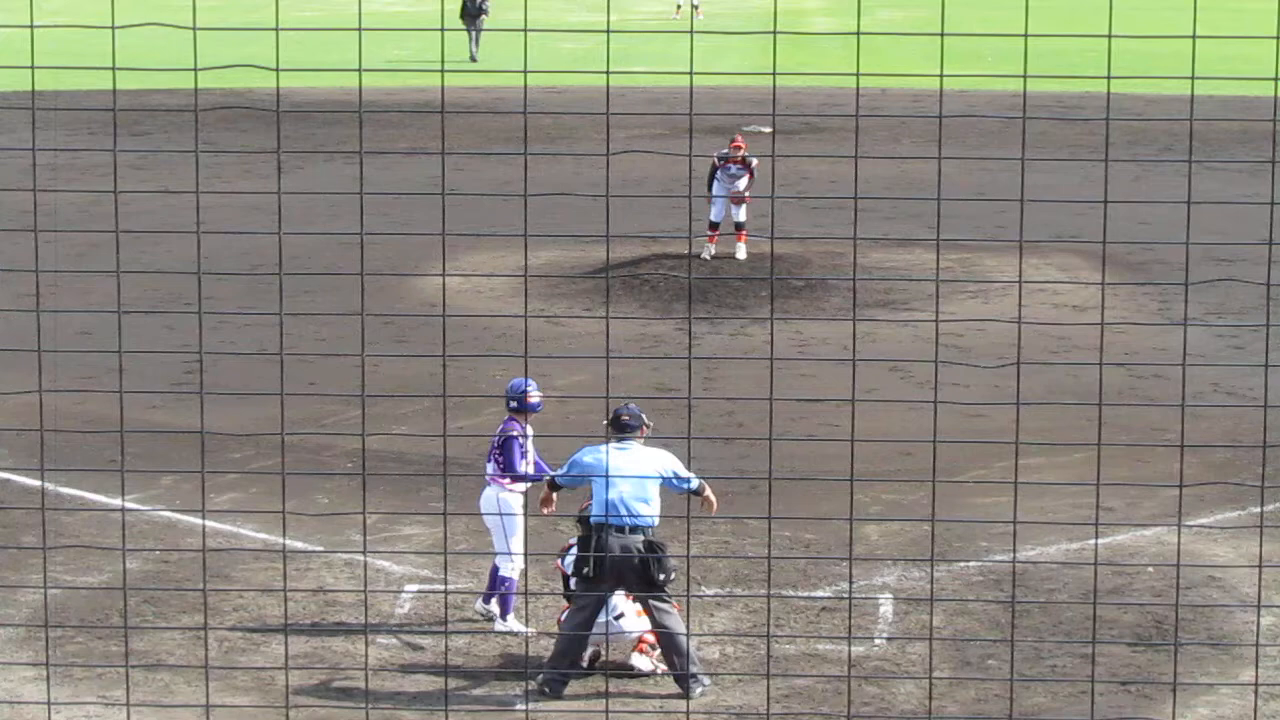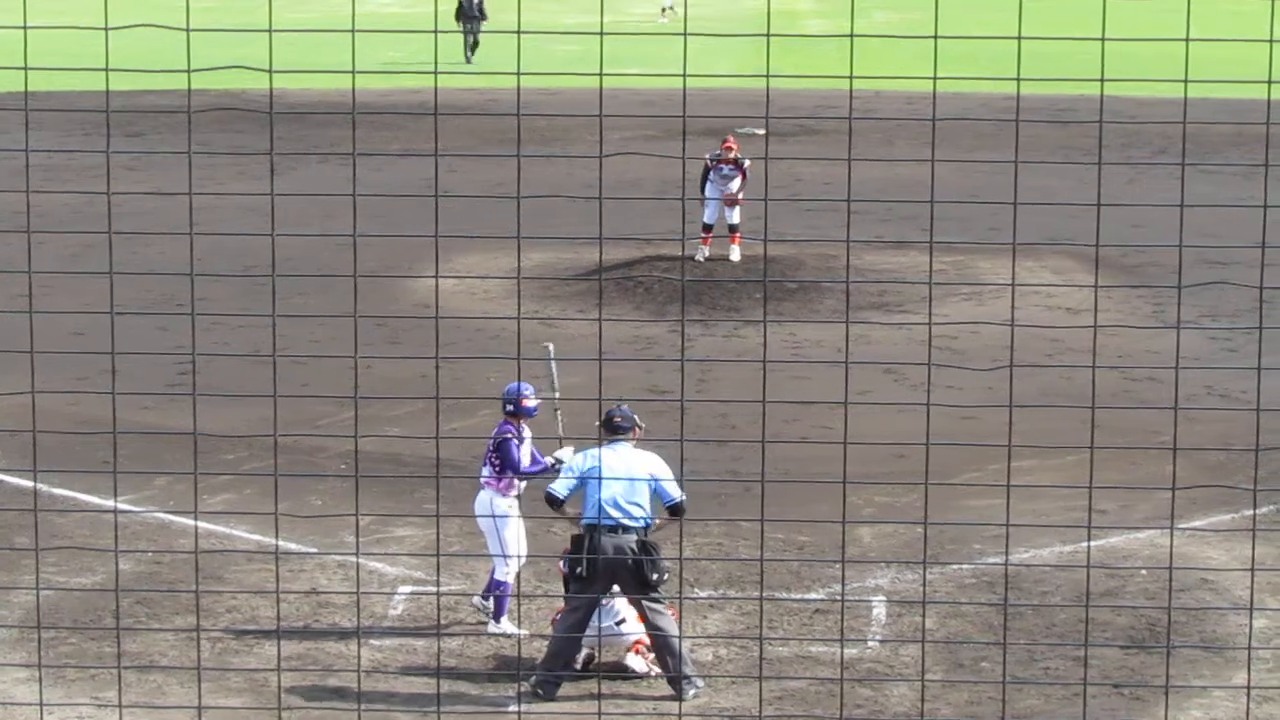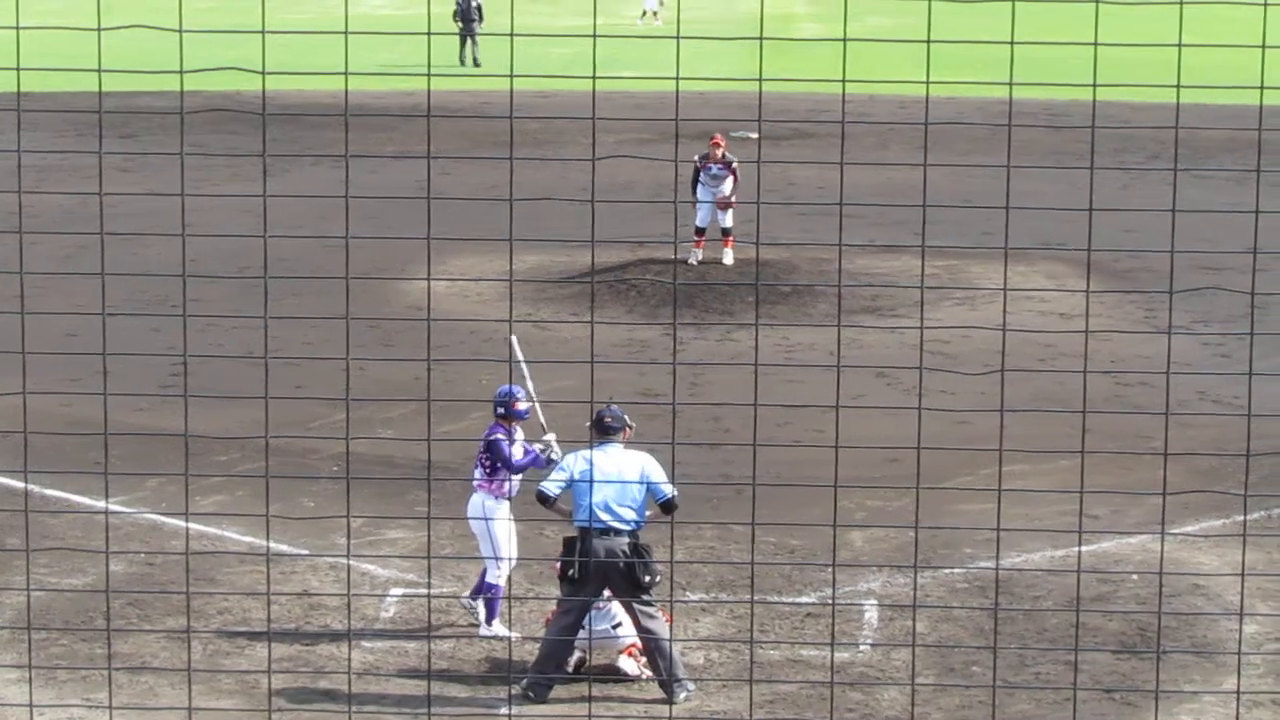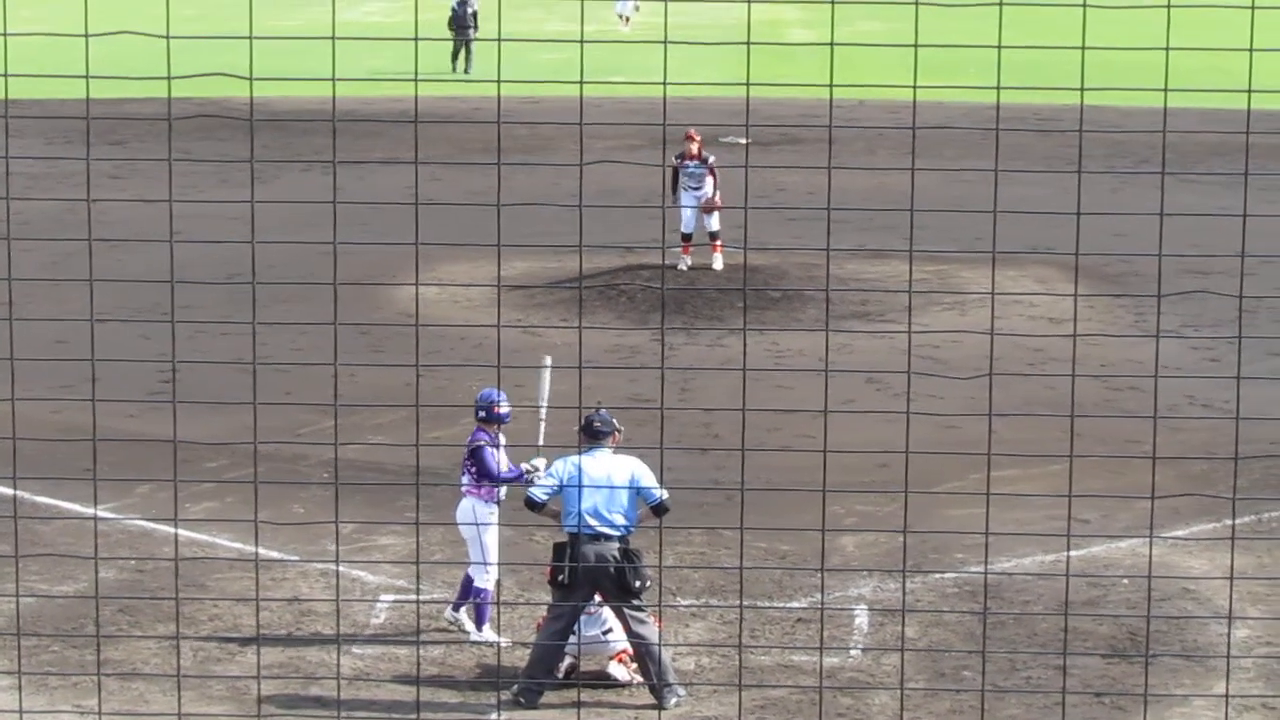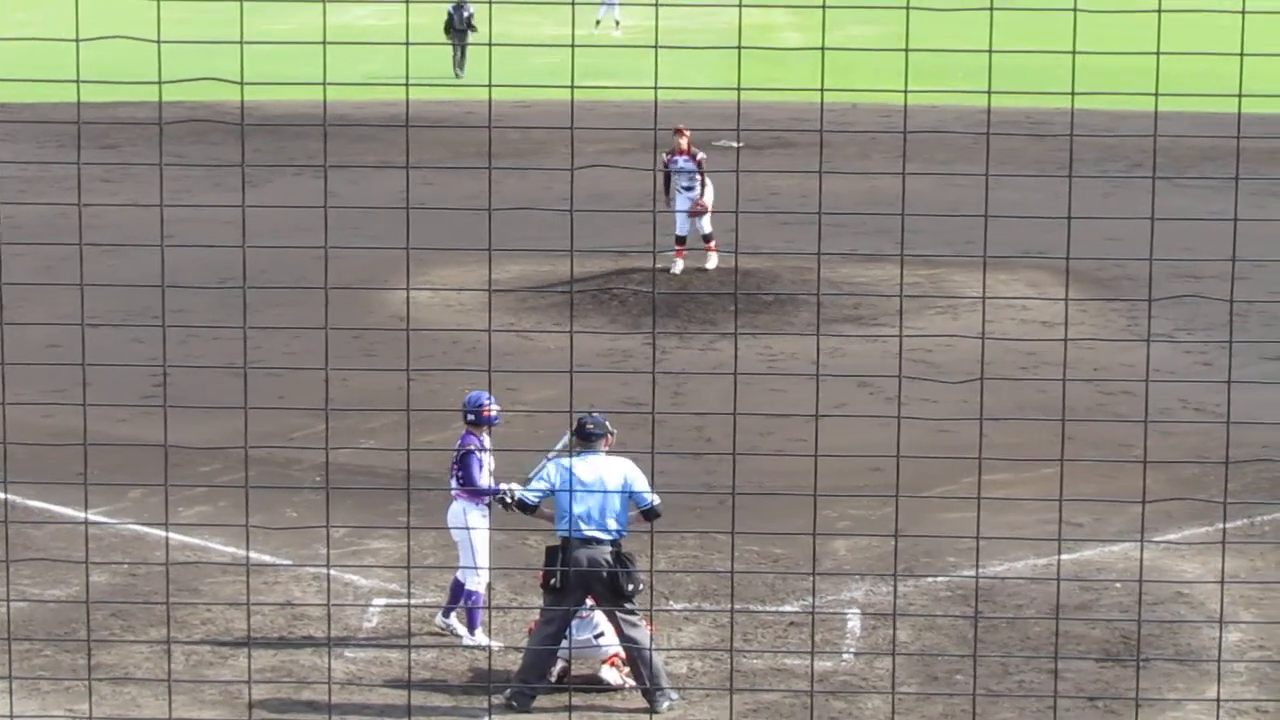
dt=0.3s
person 1, frame 1
left shoulder: (591, 455)
right shoulder: (659, 457)
left elbow: (555, 482)
right elbow: (693, 486)
left wrist: (547, 495)
right wrist: (706, 493)
left hip: (602, 544)
right hip: (640, 546)
left knee: (580, 614)
right knee: (664, 613)
left ankle: (553, 681)
right ankle: (692, 680)
person 1, frame 2
left shoulder: (586, 458)
right shoulder: (650, 460)
left elbow: (553, 497)
right elbow: (677, 506)
left wrist: (573, 518)
right wrist: (657, 523)
left hip: (595, 544)
right hip: (633, 545)
left knee: (573, 615)
right knee: (657, 614)
left ankle: (546, 681)
right ankle: (685, 682)
person 1, frame 3
left shoulder: (576, 459)
right shoulder: (642, 460)
left elbow: (544, 495)
right elbow: (670, 503)
left wrist: (571, 514)
left hip: (586, 547)
right hip: (625, 548)
left knee: (566, 617)
right knee: (649, 617)
left ankle: (538, 684)
right ankle: (676, 685)
person 1, frame 4
left shoulder: (565, 465)
right shoulder: (631, 465)
left elbow: (532, 501)
right elbow: (662, 505)
left wrist: (562, 516)
right wrist: (632, 518)
left hip: (576, 553)
right hip: (615, 554)
left knee: (556, 623)
right knee: (639, 623)
left ankle: (529, 690)
right ankle: (667, 690)
person 1, frame 5
left shoulder: (558, 466)
right shoulder: (624, 466)
left elbow: (522, 502)
right elbow: (652, 510)
left wrist: (555, 517)
left hip: (569, 556)
right hip: (607, 558)
left knee: (548, 627)
right knee: (632, 627)
left ankle: (521, 694)
right ankle: (659, 694)
person 2, frame 1
left shoulder: (523, 427)
right shoulder: (512, 431)
left elbow: (533, 460)
right elbow: (515, 474)
left wrist: (555, 474)
right wrist: (549, 477)
left hip: (509, 498)
right hip: (502, 499)
left knee: (506, 555)
right knee: (513, 559)
left ankle: (487, 602)
right ankle: (505, 619)
person 2, frame 2
left shoulder: (522, 430)
right shoulder: (506, 434)
left elbow: (535, 461)
right elbow: (519, 471)
left wrist: (556, 461)
right wrist: (553, 460)
left hip: (507, 502)
right hip: (495, 503)
left knee: (517, 557)
right knee: (508, 563)
left ankle: (485, 599)
right ankle: (498, 622)
person 2, frame 3
left shoulder: (514, 432)
right shoulder: (496, 436)
left elbow: (532, 460)
right elbow: (515, 467)
left wrist: (549, 456)
right wrist: (540, 447)
left hip: (499, 504)
right hip: (487, 505)
left knee: (507, 560)
right knee: (499, 566)
left ankle: (474, 599)
right ankle: (490, 625)
person 2, frame 4
left shoulder: (495, 437)
right shoulder: (480, 441)
left elbow: (506, 470)
right elbow: (496, 477)
left wrist: (529, 471)
right wrist: (527, 468)
left hip: (486, 509)
right hip: (477, 510)
left knee: (480, 566)
right knee: (487, 570)
left ankle: (456, 611)
right ankle: (481, 630)
person 2, frame 5
left shoulder: (482, 440)
right shoulder: (470, 446)
right elbow: (473, 487)
left wrist: (501, 491)
right wrist: (502, 489)
left hip: (476, 512)
right hip: (468, 513)
left knee: (467, 569)
right knee: (478, 573)
left ankle: (446, 617)
right ankle: (473, 634)
